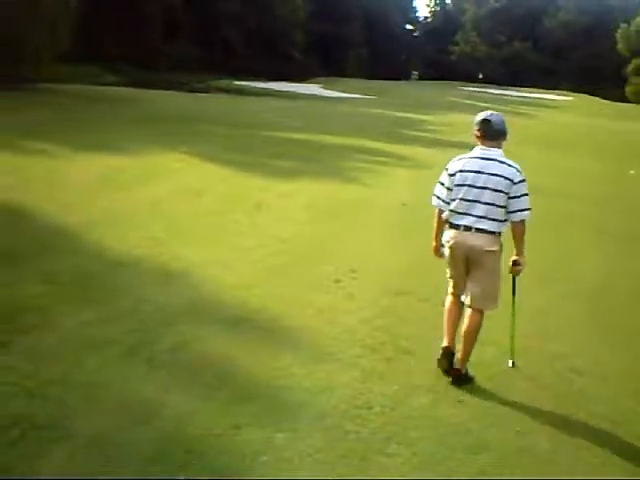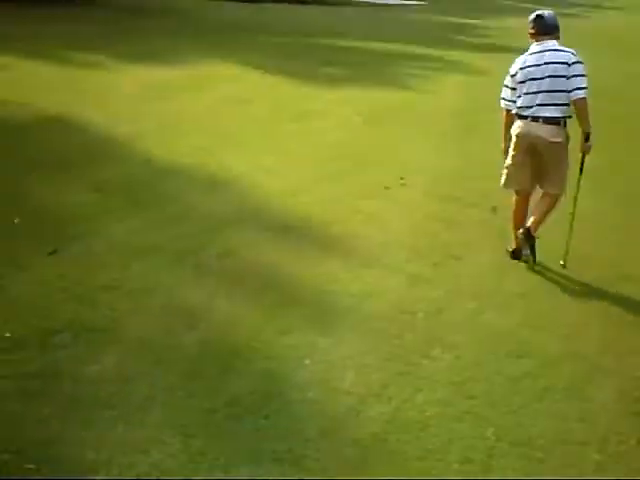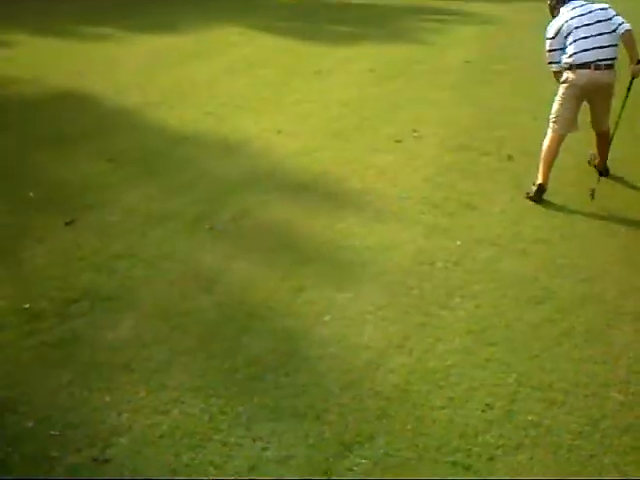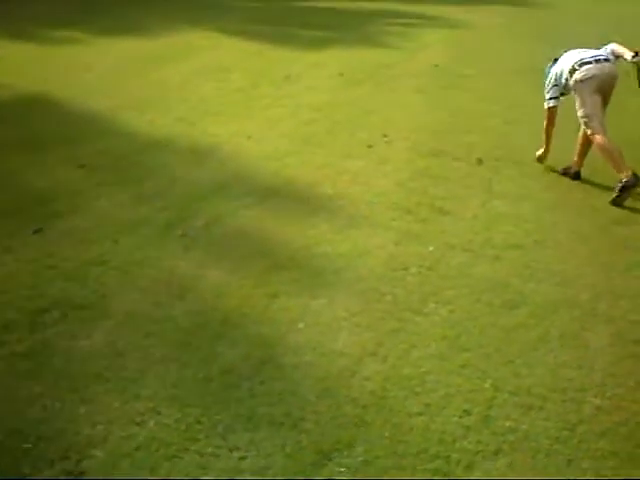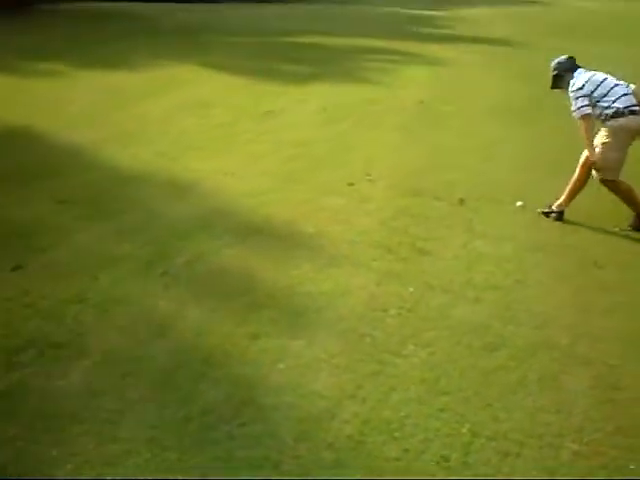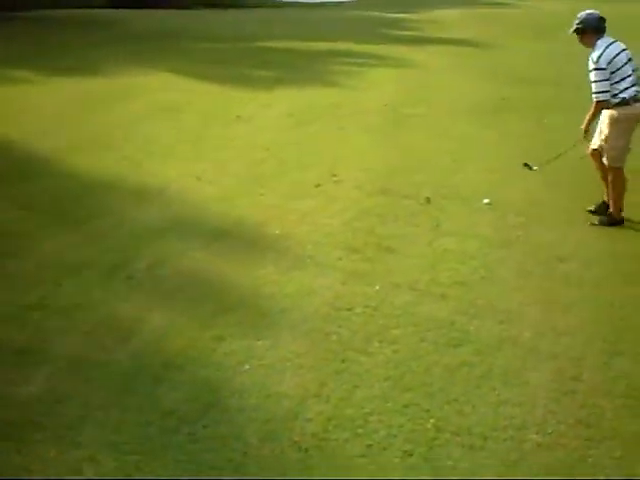
dt=0.5s
person 1, frame 1
left shoulder: (457, 164)
right shoulder: (512, 172)
left elbow: (441, 207)
right elbow: (518, 219)
left wrist: (437, 238)
right wrist: (519, 255)
left hip: (455, 237)
right hip: (487, 243)
left knee: (455, 296)
right knee: (476, 307)
left ankle: (448, 349)
right ankle: (460, 367)
person 1, frame 2
left shoulder: (520, 63)
right shoulder: (570, 58)
left elbow: (508, 108)
right elbow: (579, 99)
left wrist: (507, 139)
right wrist: (586, 134)
left hip: (523, 129)
right hip: (553, 132)
left knee: (522, 191)
right knee: (553, 190)
left ankle: (517, 245)
right ankle: (529, 230)
person 1, frame 3
left shoulder: (556, 24)
left elbow: (556, 66)
left wrist: (565, 91)
left hip: (576, 76)
right hip: (605, 74)
left knee: (556, 131)
right knee: (601, 122)
left ankle: (540, 185)
right ankle: (602, 163)
person 1, frame 4
left shoulder: (553, 75)
right shoulder: (594, 53)
left elbow: (550, 117)
right elbow: (612, 48)
left wrist: (545, 148)
left hip: (584, 74)
right hip: (608, 69)
left knee: (596, 131)
right knee: (591, 121)
right ankle: (575, 167)
person 1, frame 5
left shoulder: (576, 85)
right shoulder: (601, 78)
left elbow: (585, 119)
left wrist: (591, 151)
left hip: (618, 124)
left knee: (607, 177)
right knee: (585, 163)
right ankle: (559, 207)
person 1, frame 6
left shoulder: (597, 58)
right shoulder: (618, 46)
left elbow: (600, 100)
left wrist: (587, 123)
left hip: (620, 111)
right hip: (622, 107)
left knee: (613, 164)
right knee: (596, 152)
left ankle: (615, 214)
right ankle: (611, 200)
